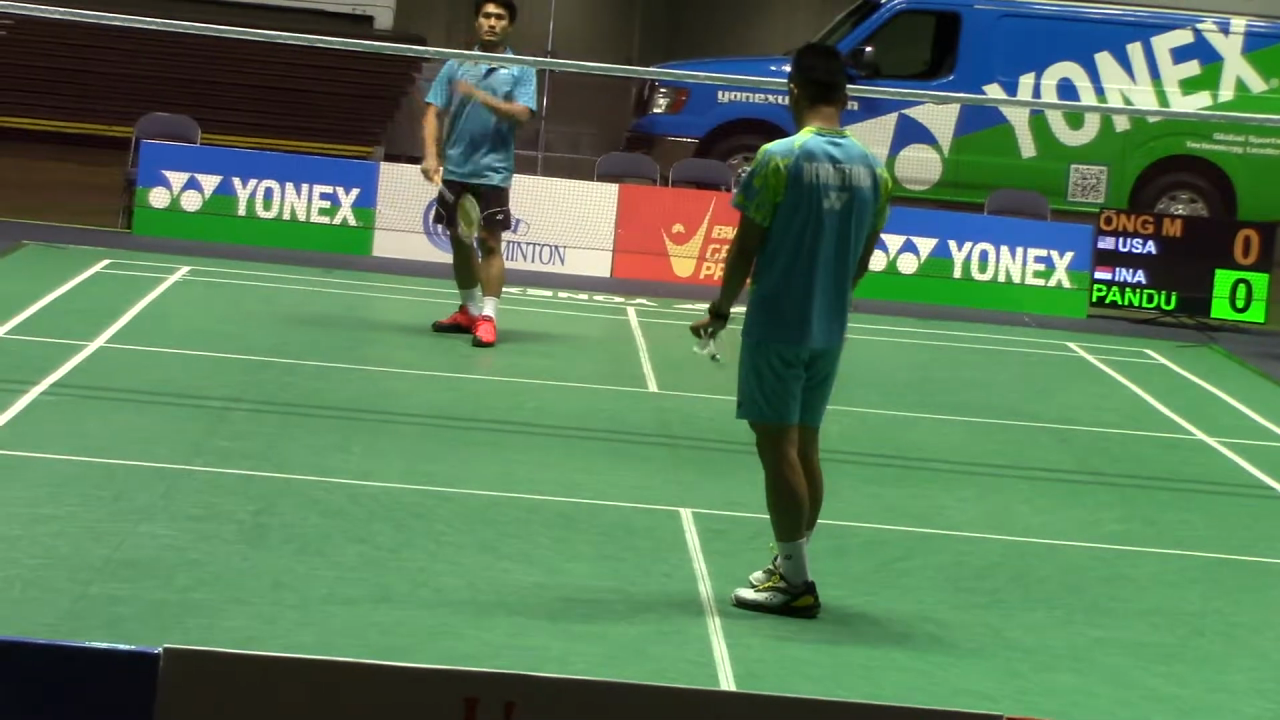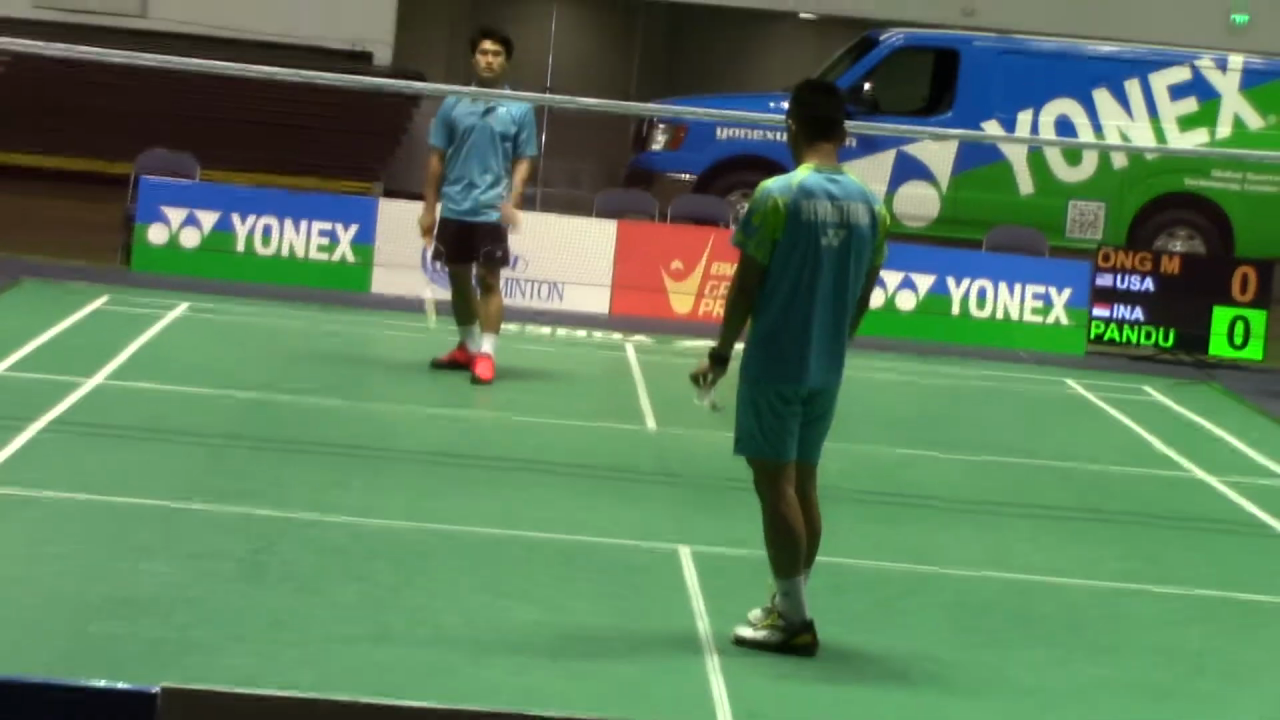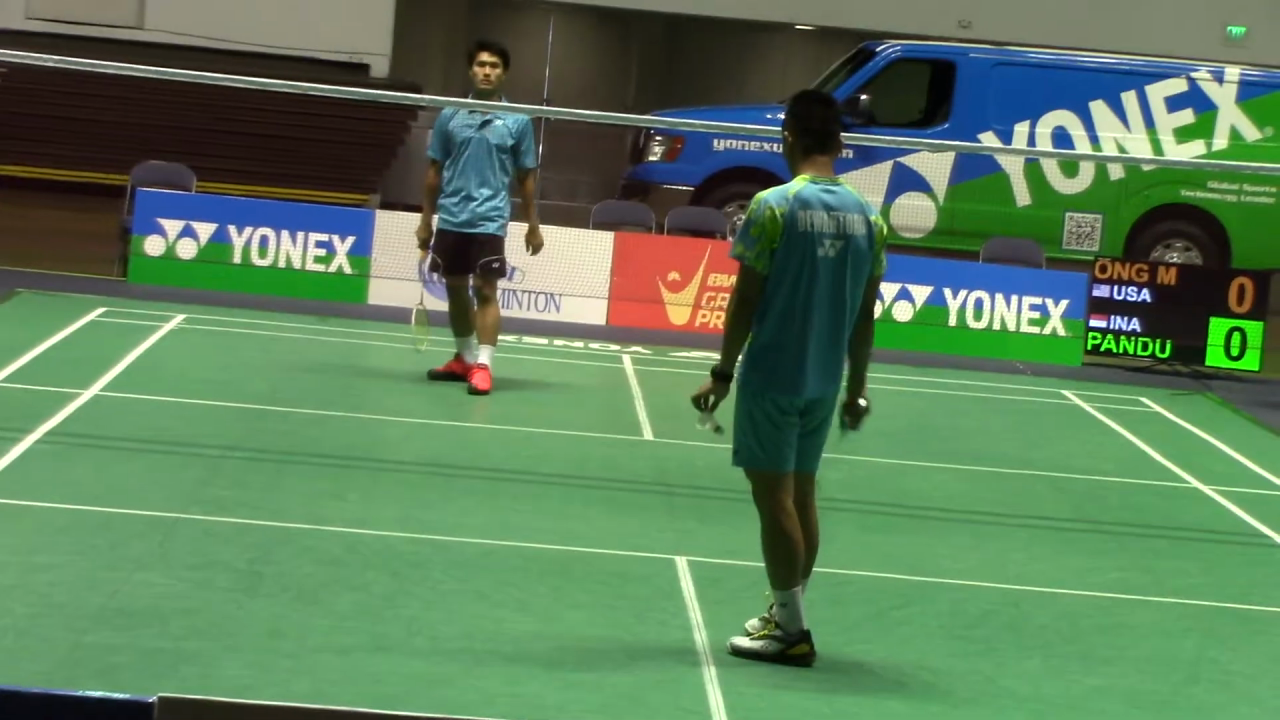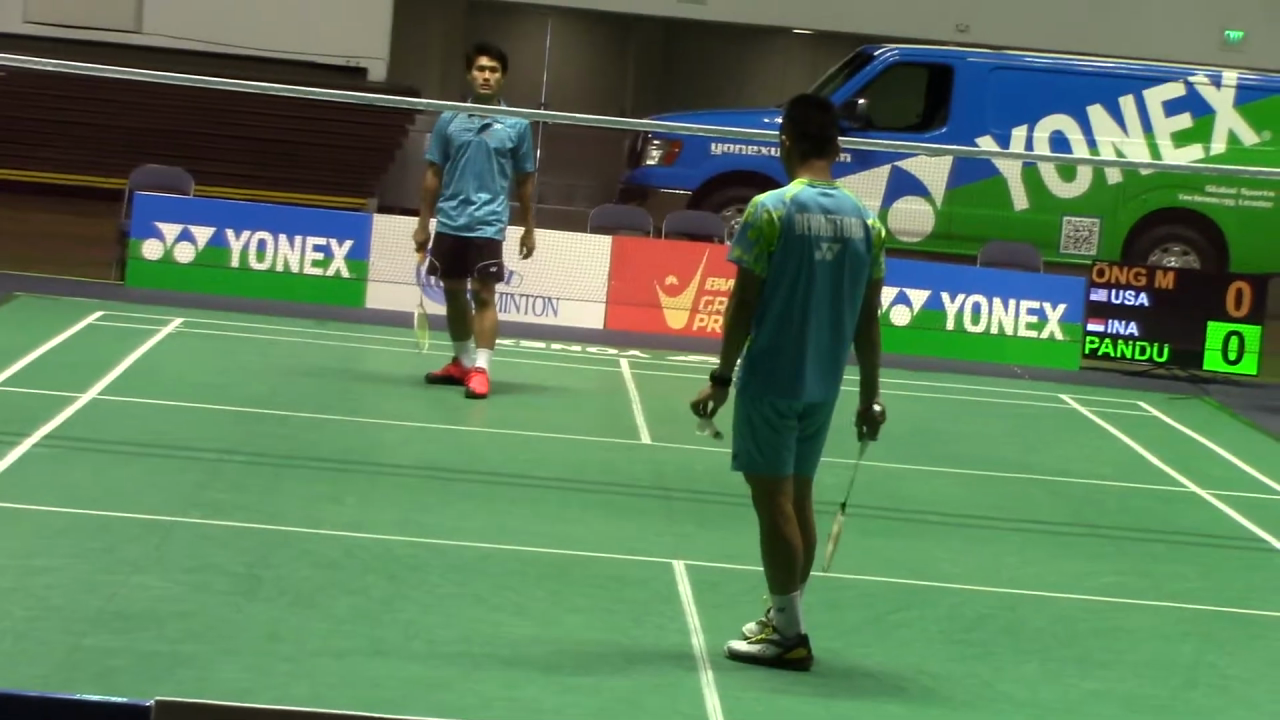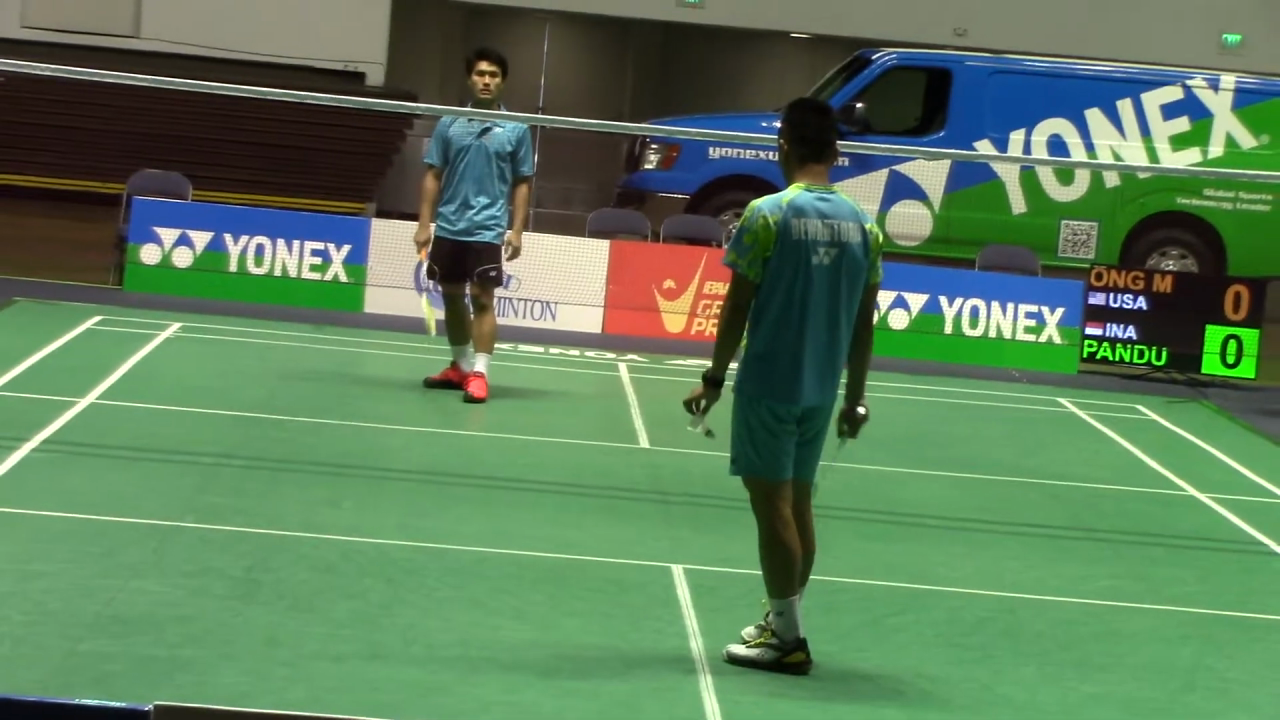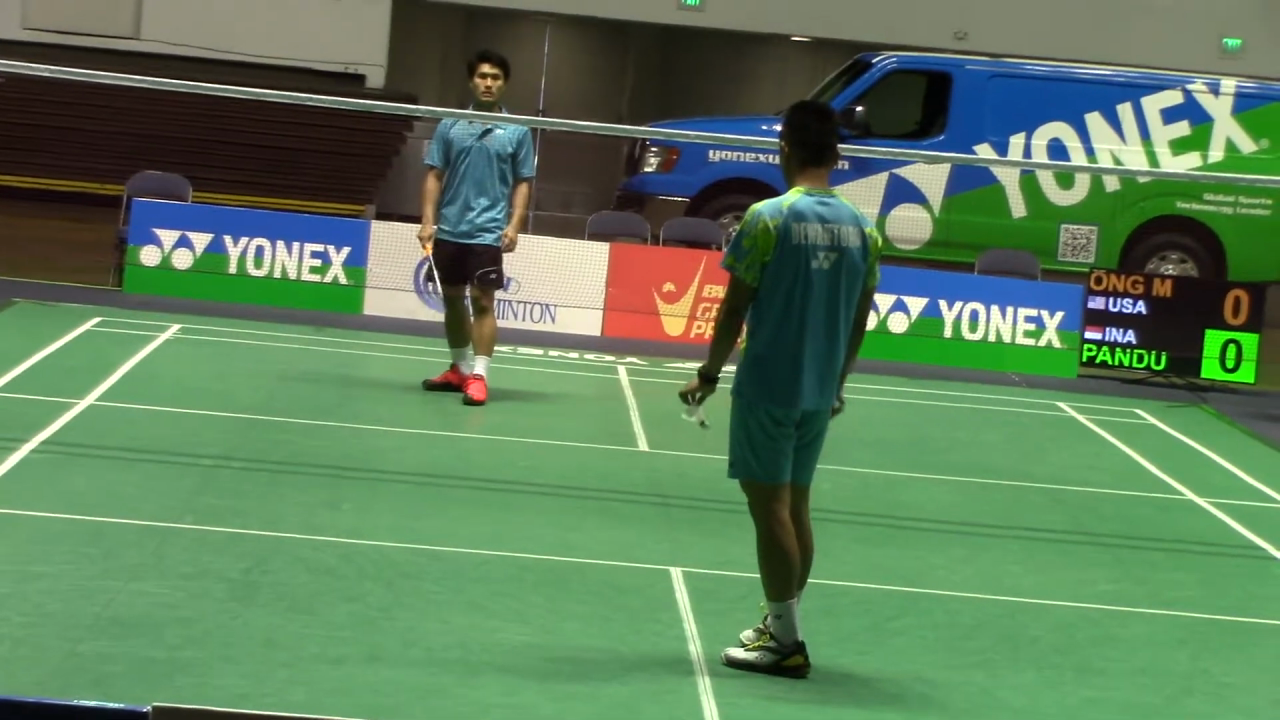
dt=0.2s
person 1, frame 1
left shoulder: (779, 157)
right shoulder: (872, 169)
left elbow: (747, 247)
right elbow: (862, 259)
left wrist: (719, 309)
left hip: (776, 328)
right hip: (828, 333)
left knee: (777, 447)
right knee: (804, 447)
left ankle: (795, 581)
right ankle: (789, 566)
person 1, frame 2
left shoulder: (778, 193)
right shoulder: (870, 206)
left elbow: (747, 286)
right elbow: (862, 297)
left wrist: (720, 353)
left hip: (774, 365)
right hip: (824, 369)
left knee: (775, 485)
right knee: (802, 484)
left ankle: (794, 619)
right ankle: (788, 604)
person 1, frame 3
left shoulder: (773, 205)
right shoulder: (867, 217)
left elbow: (746, 300)
right elbow: (864, 313)
left wrist: (722, 372)
right wrist: (857, 387)
left hip: (772, 376)
right hip: (823, 382)
left knee: (773, 496)
right knee: (800, 495)
left ankle: (791, 630)
right ankle: (785, 616)
person 1, frame 4
left shoulder: (770, 208)
right shoulder: (864, 220)
left elbow: (744, 303)
right elbow: (867, 317)
left wrist: (721, 377)
right wrist: (870, 394)
left hip: (770, 380)
right hip: (822, 385)
left knee: (772, 500)
right knee: (798, 498)
left ankle: (788, 635)
right ankle: (782, 619)
person 1, frame 5
left shoulder: (768, 213)
right shoulder: (862, 224)
left elbow: (738, 307)
right elbow: (864, 321)
left wrist: (714, 378)
right wrist: (855, 395)
left hip: (769, 384)
right hip: (820, 389)
left knee: (772, 504)
right knee: (797, 503)
left ankle: (788, 638)
right ankle: (781, 622)
person 1, frame 6
left shoulder: (768, 216)
right shoulder: (861, 228)
left elbow: (735, 308)
right elbow: (858, 320)
left wrist: (709, 373)
left hip: (768, 387)
right hip: (817, 391)
left knee: (770, 507)
right knee: (795, 506)
left ankle: (786, 641)
right ankle: (779, 625)
person 2, frame 1
left shoulder: (521, 70)
right shoulder: (455, 66)
left elbow: (521, 114)
right elbow: (434, 113)
left wrist: (481, 96)
right wrist: (431, 155)
left hip: (493, 173)
right hip: (455, 171)
left knee: (490, 243)
right knee: (459, 242)
left ankle: (488, 317)
right ankle: (468, 310)
person 2, frame 2
left shoulder: (520, 109)
right shoulder: (452, 104)
left elbow: (523, 162)
right elbow: (437, 159)
left wrist: (511, 202)
right wrist: (429, 209)
left hip: (491, 211)
right hip: (453, 209)
left knee: (488, 280)
right knee: (458, 278)
left ankle: (486, 355)
right ankle: (467, 347)
person 2, frame 3
left shoulder: (518, 121)
right shoulder: (449, 116)
left elbow: (526, 176)
right elbow: (434, 171)
left wrist: (533, 225)
right wrist: (425, 221)
left hip: (489, 221)
right hip: (450, 219)
left knee: (485, 291)
right knee: (456, 289)
left ankle: (483, 366)
right ankle: (464, 359)
person 2, frame 4
left shoulder: (517, 125)
right shoulder: (448, 120)
left elbow: (525, 180)
right elbow: (433, 174)
left wrist: (528, 230)
right wrist: (423, 224)
left hip: (487, 225)
right hip: (448, 223)
left knee: (484, 295)
right knee: (454, 293)
left ankle: (481, 369)
right ankle: (462, 362)
person 2, frame 5
left shoulder: (517, 130)
right shoulder: (448, 124)
left elbow: (522, 183)
right elbow: (433, 175)
left wrist: (516, 230)
right wrist: (424, 224)
left hip: (488, 230)
right hip: (447, 228)
left knee: (483, 299)
right knee: (452, 297)
left ankle: (479, 374)
right ankle: (460, 366)
person 2, frame 6
left shoulder: (518, 131)
right shoulder: (449, 126)
left elbow: (522, 184)
right elbow: (434, 176)
left wrist: (513, 226)
right wrist: (428, 222)
left hip: (488, 232)
right hip: (449, 230)
left knee: (482, 301)
right knee: (452, 299)
left ankle: (479, 376)
right ankle: (459, 369)
